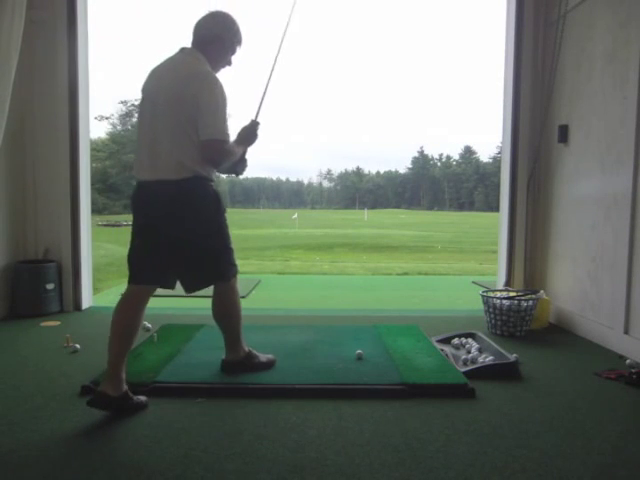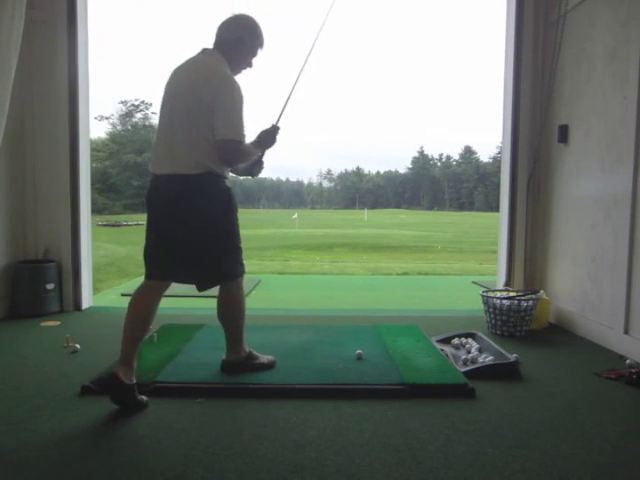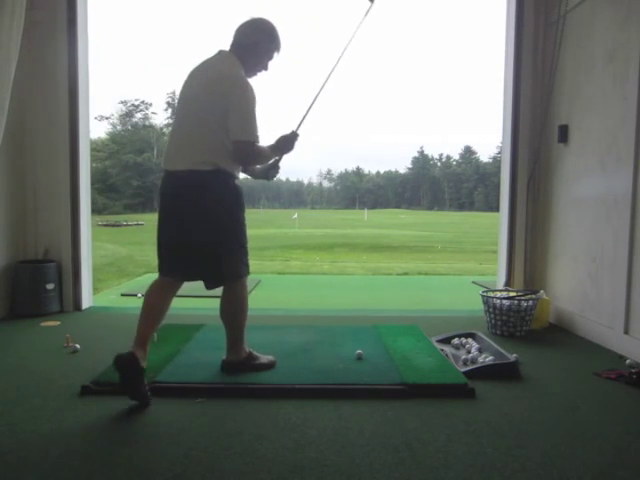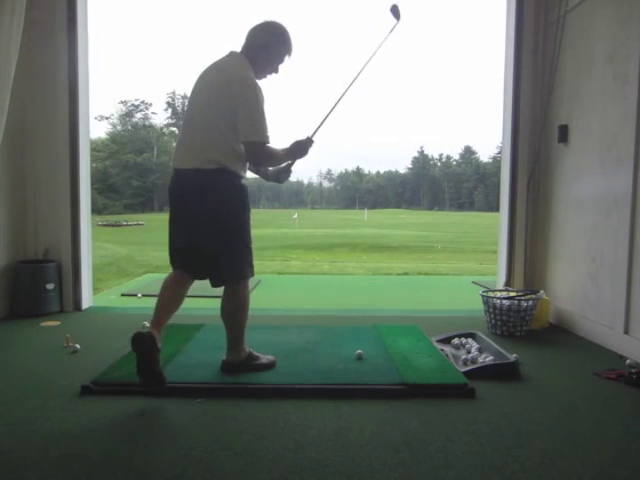
dt=0.1s
person 1, frame 1
left shoulder: (156, 74)
right shoulder: (207, 82)
right elbow: (214, 153)
left wrist: (225, 162)
right wrist: (241, 145)
left hip: (149, 190)
right hip: (189, 194)
left knee: (140, 287)
right knee: (224, 277)
left ankle: (112, 384)
right ankle: (236, 353)
person 1, frame 2
left shoulder: (182, 71)
right shoulder: (224, 83)
right elbow: (230, 152)
left wrist: (238, 164)
right wrist: (259, 146)
left hip: (164, 185)
right hip: (202, 189)
left knee: (155, 279)
right knee: (230, 276)
left ankle: (124, 371)
right ankle: (236, 354)
person 1, frame 3
left shoulder: (200, 72)
right shoulder: (238, 84)
right elbow: (246, 152)
left wrist: (255, 169)
right wrist: (277, 150)
left hip: (175, 182)
right hip: (211, 188)
left knee: (170, 275)
right knee: (235, 276)
left ankle: (137, 354)
right ankle: (236, 353)
person 1, frame 4
left shoulder: (215, 71)
right shoulder: (246, 86)
right elbow: (257, 153)
left wrist: (265, 171)
right wrist: (290, 154)
left hip: (184, 179)
right hip: (216, 186)
left knee: (186, 268)
right knee: (236, 276)
left ankle: (152, 333)
right ankle: (236, 355)
